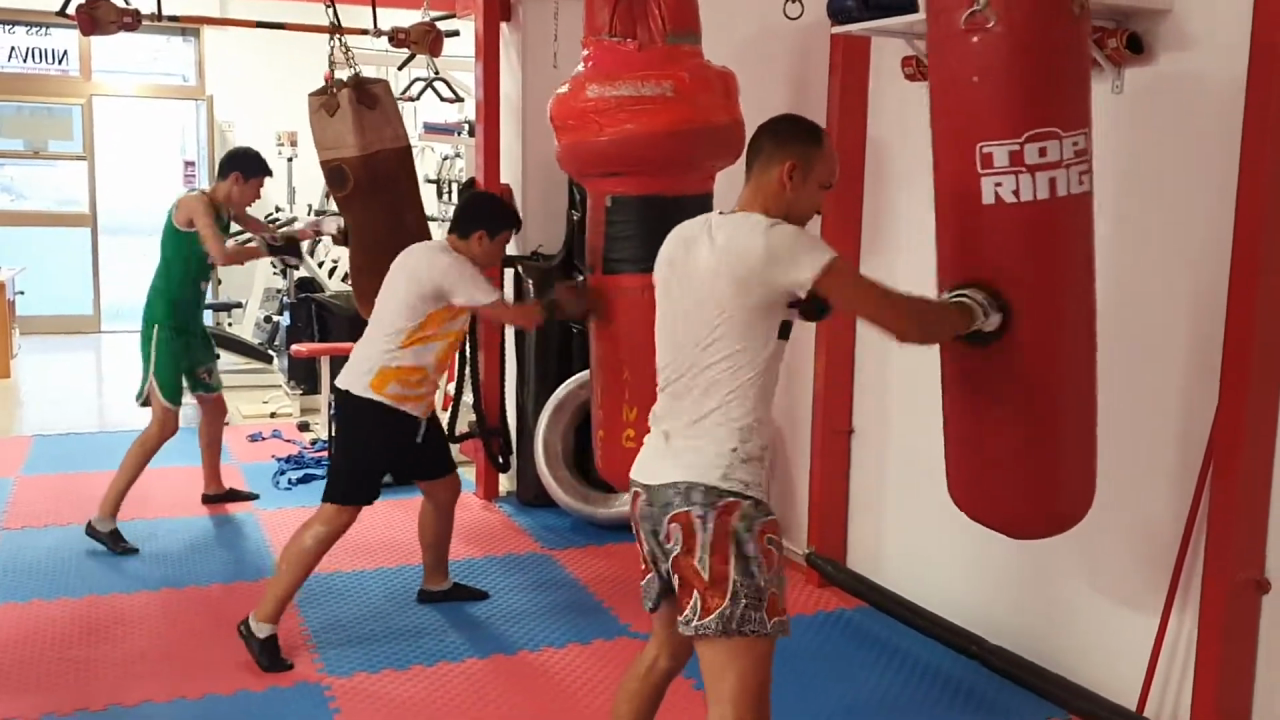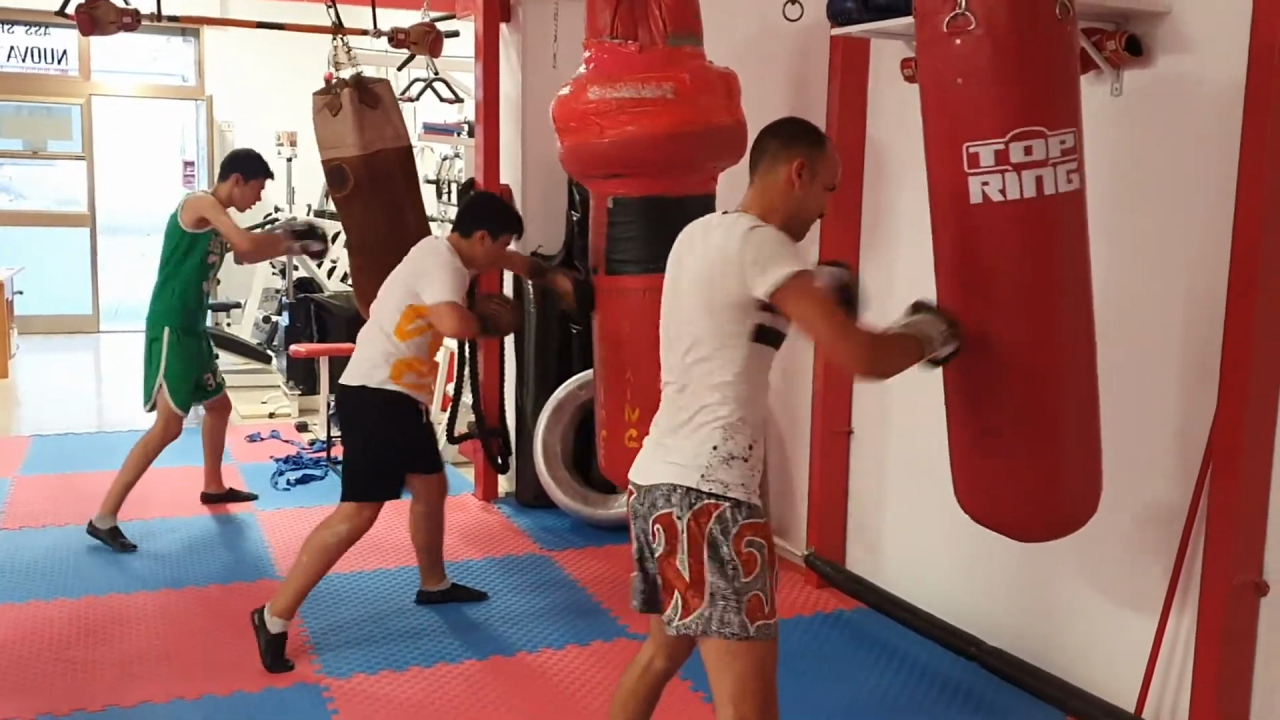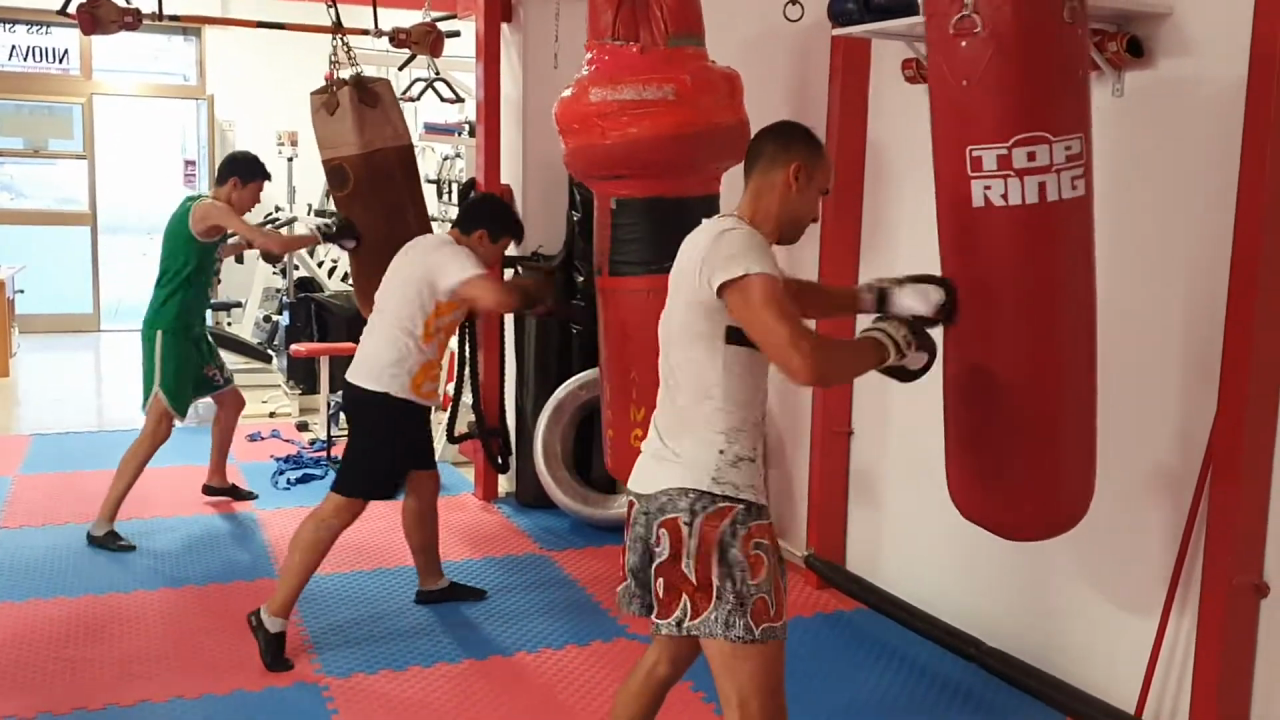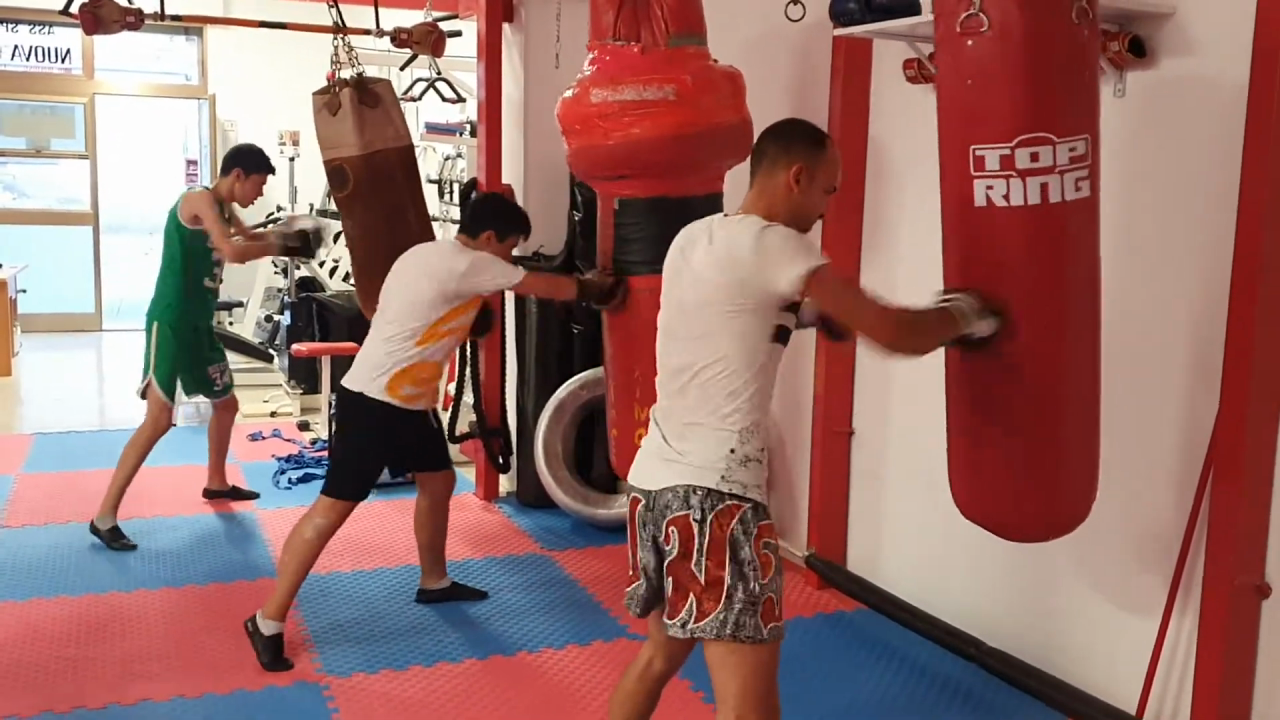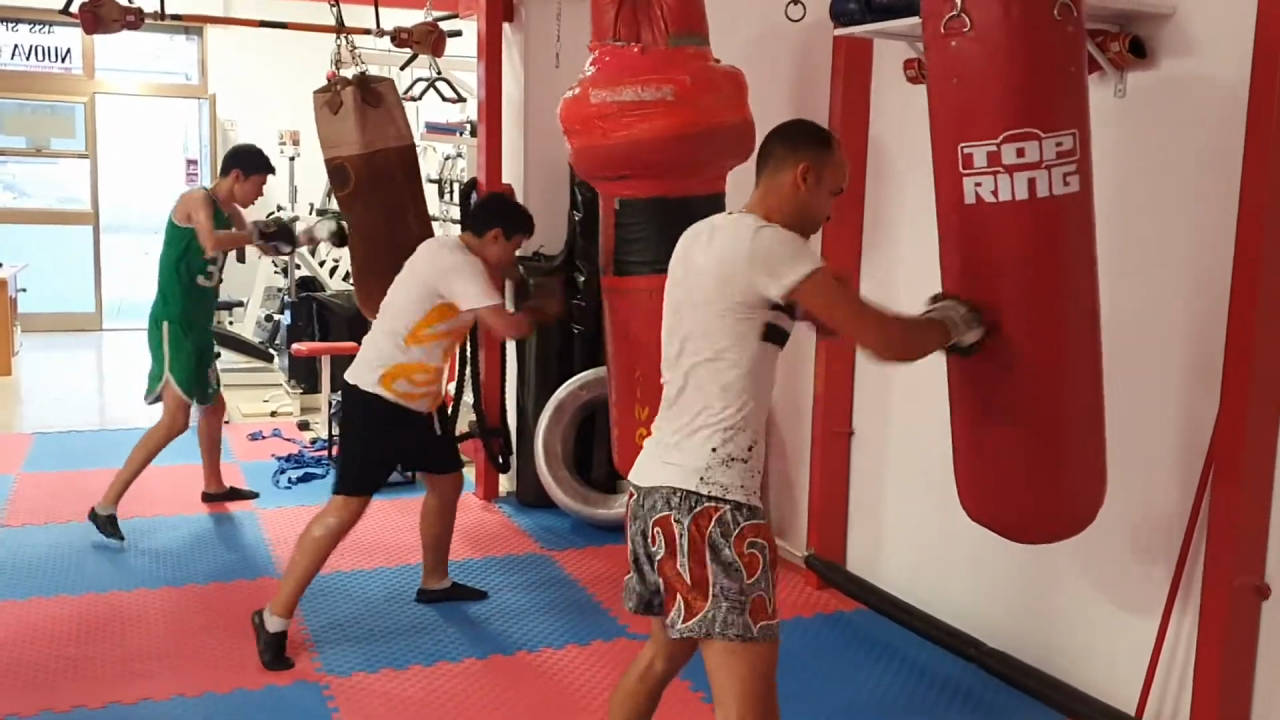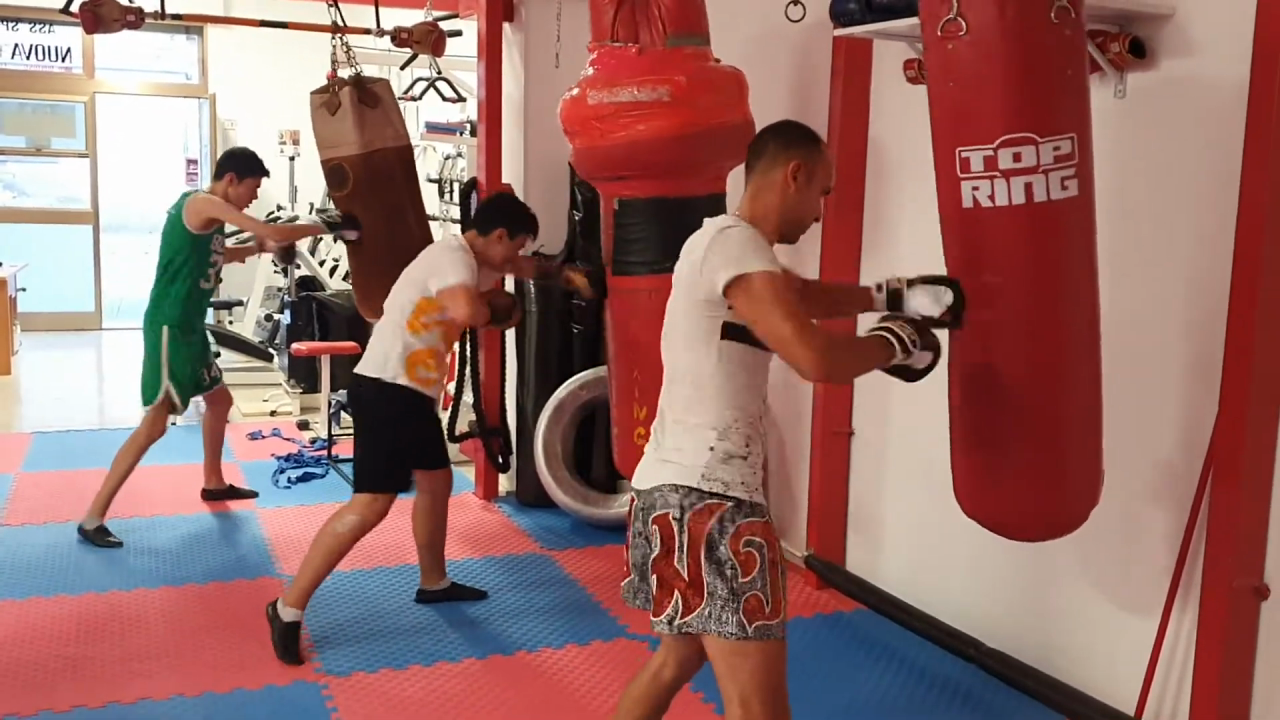
dt=0.1s
person 1, frame 1
left shoulder: (683, 237)
right shoulder: (776, 243)
right elbow: (903, 321)
left wrist: (813, 295)
right wrist: (973, 310)
left hip: (660, 477)
right hip: (716, 491)
left knee: (666, 649)
person 1, frame 2
left shoulder: (700, 235)
right shoulder: (760, 244)
right elbow: (859, 358)
left wrist: (824, 295)
right wrist: (927, 332)
left hip: (659, 478)
right hip: (705, 491)
left knee: (666, 648)
person 1, frame 3
left shoulder: (708, 238)
right shoulder: (738, 248)
left elbow: (786, 298)
right elbow: (806, 363)
left wrist: (883, 295)
right wrist: (892, 341)
left hip: (659, 484)
right hip: (711, 496)
left knee: (669, 653)
person 1, frame 4
left shoulder: (692, 238)
right shoulder: (773, 245)
right elbow: (890, 332)
left wrist: (812, 309)
right wrist: (962, 314)
left hip: (661, 481)
right hip: (718, 494)
left knee: (663, 649)
person 1, frame 5
left shoulder: (699, 236)
right shoulder: (767, 246)
right elbow: (884, 340)
left wrist: (803, 306)
right wrist: (953, 322)
left hip: (660, 481)
right hip: (707, 495)
left knee: (665, 651)
person 1, frame 6
left shoulder: (711, 239)
right shoulder: (739, 245)
left elbow: (800, 298)
right elbow: (815, 359)
left wrist: (894, 293)
right wrist: (898, 340)
left hip: (660, 483)
right hip: (704, 493)
left knee: (677, 655)
person 2, frame 1
left shoulder: (433, 256)
right shoulder: (448, 266)
right elbow: (516, 316)
right wrist: (558, 303)
left hip: (410, 405)
right hip: (371, 404)
left knee: (444, 490)
right knee: (336, 516)
left ankle: (436, 583)
right ankle: (261, 623)
person 2, frame 2
left shoulder: (449, 251)
right shoulder: (439, 259)
left elbow: (511, 263)
right elbow: (453, 324)
left wrist: (549, 276)
right wrist: (492, 320)
left hip: (399, 394)
right hip: (378, 396)
left knee: (430, 488)
right knee: (357, 512)
left ankle: (434, 584)
right ankle: (275, 618)
person 2, frame 3
left shoulder: (431, 247)
right shoulder: (448, 255)
right elbow: (496, 299)
left wrist: (527, 283)
right wrist: (533, 292)
left hip: (400, 395)
right hip: (384, 397)
left knee: (424, 486)
right knee: (342, 506)
left ankle: (432, 582)
right ankle: (272, 618)
person 2, frame 4
left shoulder: (425, 253)
right shoulder: (471, 263)
right elbow: (546, 287)
right wrist: (596, 287)
left hip: (410, 399)
right hip: (374, 402)
left knee: (436, 485)
right knee: (333, 509)
left ankle: (434, 582)
right ankle: (268, 621)
person 2, frame 5
left shoulder: (443, 251)
right shoulder: (459, 263)
right elbow: (507, 326)
right wrist: (541, 310)
left hip: (420, 399)
right hip: (379, 398)
left knee: (447, 483)
right knee: (346, 509)
left ankle: (435, 582)
right ankle: (274, 620)
person 2, frame 6
left shoulder: (466, 254)
right shoulder: (455, 256)
left elbow: (525, 268)
right elbow: (465, 310)
left wrist: (562, 273)
right wrist: (501, 315)
left hip: (412, 390)
right hip: (387, 390)
left knee: (436, 484)
right knee: (370, 503)
left ankle: (433, 583)
right ankle: (288, 609)
person 3, frame 1
left shoulder: (224, 207)
right shoulder: (195, 203)
left elbow: (265, 232)
right elbow: (221, 255)
left wrist: (306, 231)
right wrist: (270, 248)
left hip: (191, 323)
right hip: (166, 325)
left knee: (214, 406)
right knee: (165, 424)
left ankle: (214, 486)
right ankle: (103, 519)
person 3, frame 2
left shoulder: (212, 209)
right shoulder: (201, 204)
left elbow: (244, 254)
right elbow: (249, 243)
left wrist: (285, 236)
right wrist: (293, 238)
left hip: (192, 326)
right hip: (172, 326)
left knee: (219, 407)
right knee: (167, 425)
left ankle: (213, 487)
right ankle: (102, 518)
person 3, frame 3
left shoulder: (207, 210)
right shoulder: (211, 210)
left elbow: (233, 249)
right elbow: (274, 245)
left wrist: (240, 244)
right wrist: (324, 236)
left hip: (190, 327)
right hip: (168, 330)
left knee: (232, 401)
right knee: (157, 428)
left ankle: (217, 479)
right ankle: (101, 525)
person 3, frame 4
left shoulder: (225, 208)
right shoulder: (200, 198)
right elbow: (232, 251)
left wrist: (292, 240)
right wrist: (278, 243)
left hip: (199, 324)
right hip: (171, 321)
left knee: (226, 403)
right knee: (159, 419)
left ankle: (217, 482)
right ankle: (105, 517)
person 3, frame 5
left shoulder: (228, 210)
right shoulder: (197, 199)
left elbow: (254, 238)
right elbow: (213, 244)
right wrist: (255, 233)
left hip: (198, 324)
right hip: (172, 322)
left knee: (213, 406)
right knee: (175, 419)
left ankle: (214, 485)
right ankle: (106, 504)
person 3, frame 6
left shoulder: (210, 206)
right shoulder: (204, 203)
left elbow: (211, 258)
right elbow: (269, 233)
left wrist: (246, 250)
right wrist: (324, 225)
left hip: (189, 324)
right hip: (170, 325)
left knee: (219, 399)
right knee: (154, 424)
left ankle: (214, 482)
right ankle: (93, 518)
